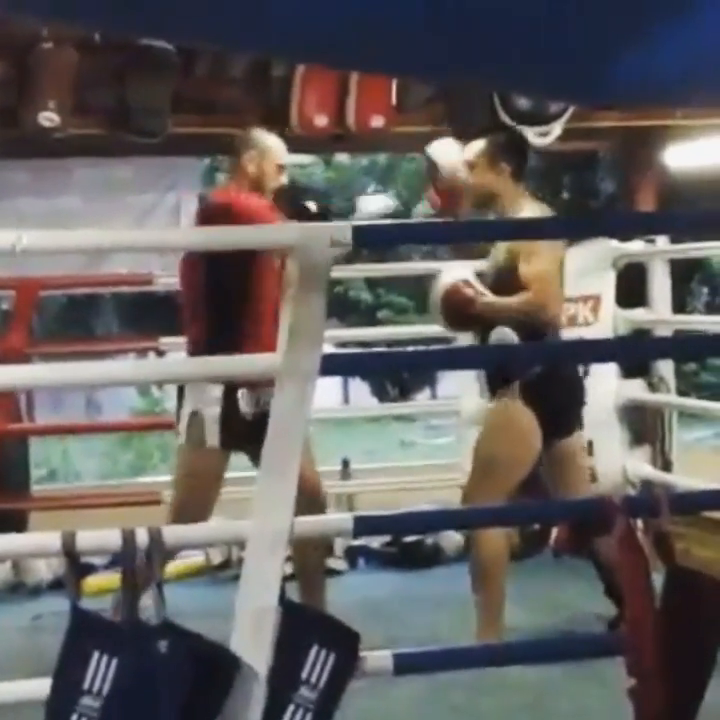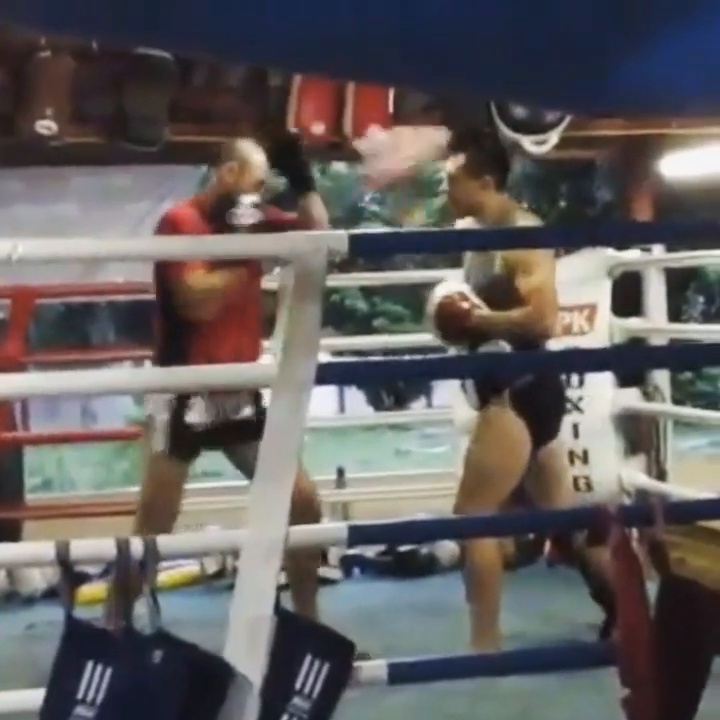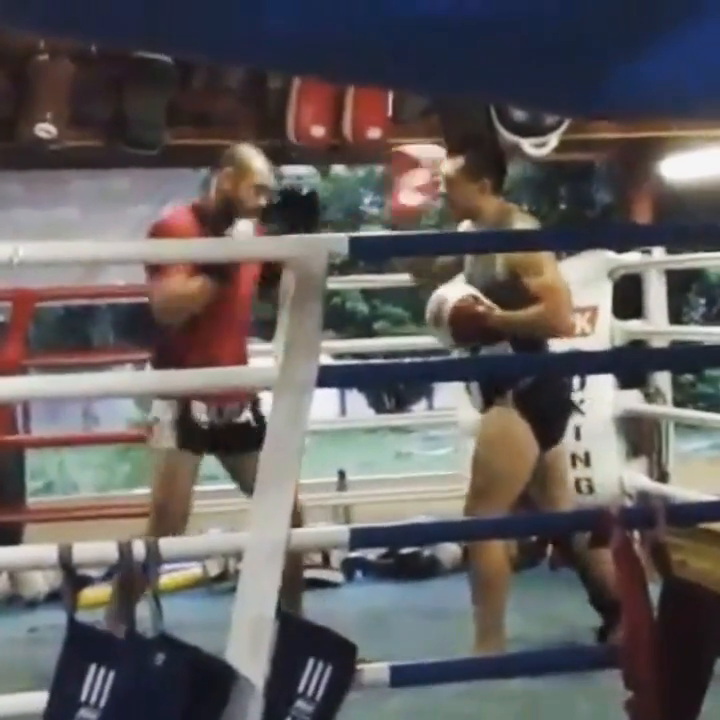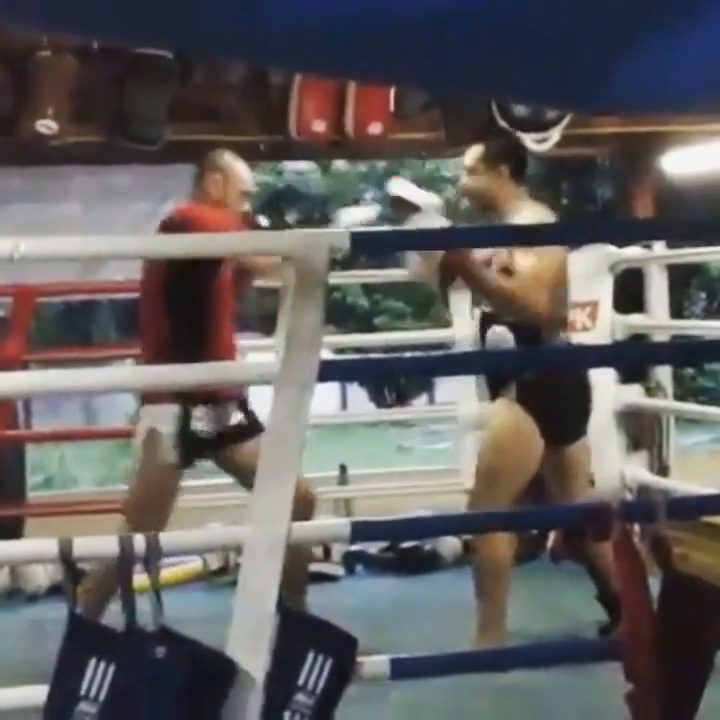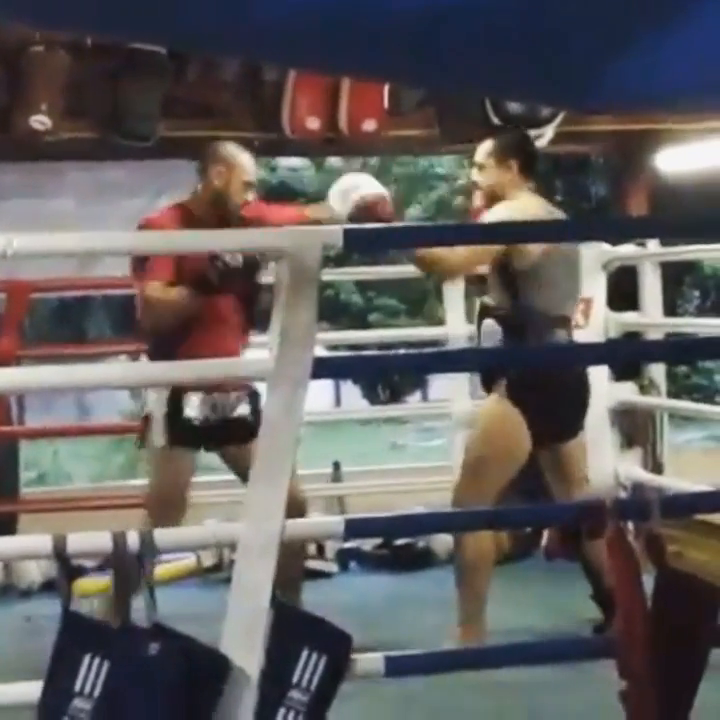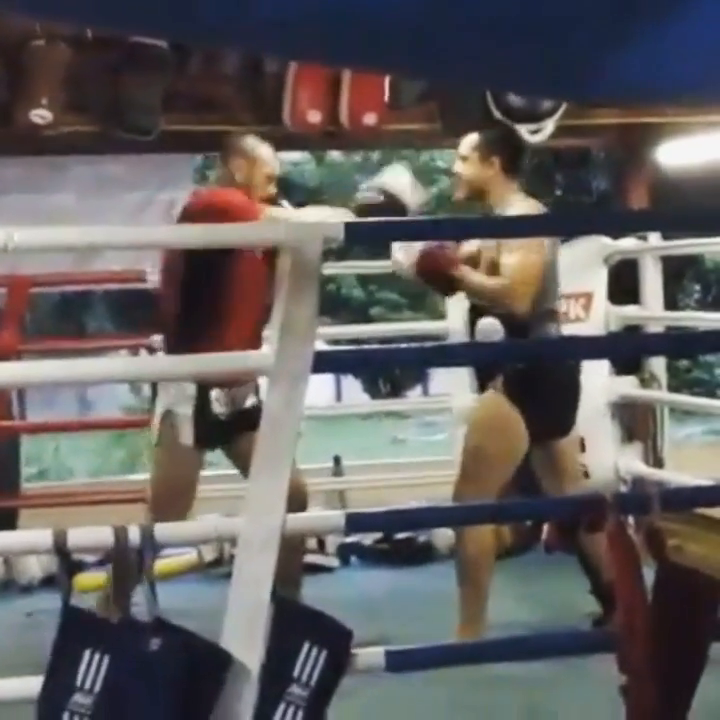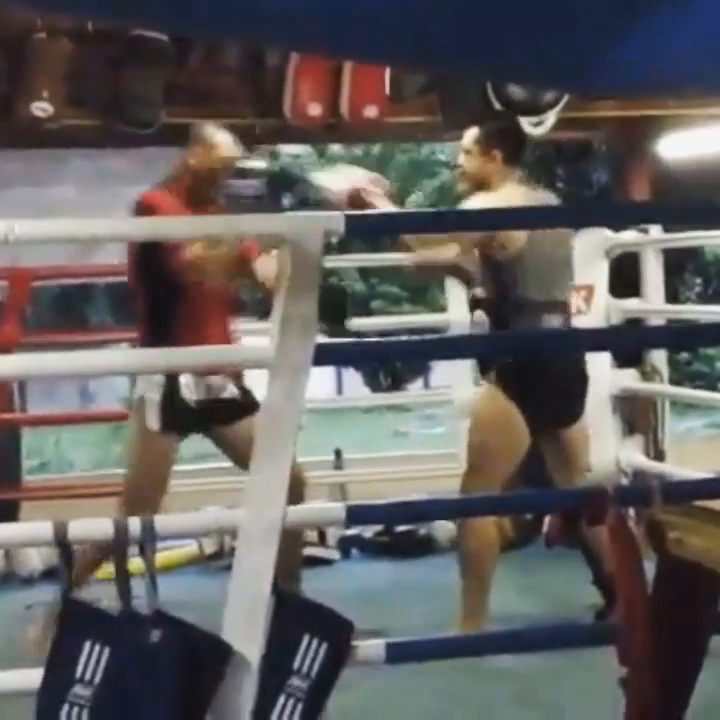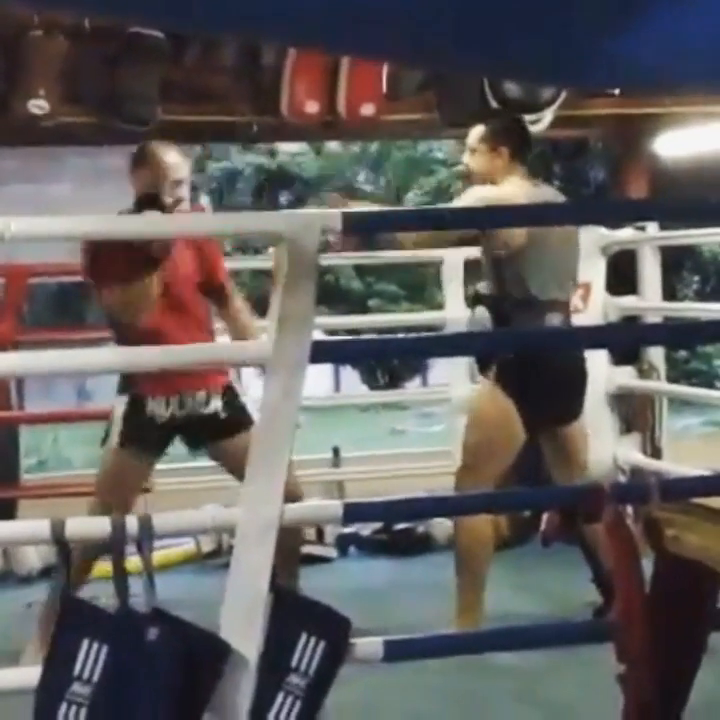
dt=0.2s
person 1, frame 1
left shoulder: (528, 222)
right shoulder: (506, 219)
left elbow: (546, 306)
left wrist: (479, 305)
right wrist: (448, 195)
left hip: (532, 377)
right hip: (553, 375)
left knee: (481, 503)
left ankle: (489, 639)
person 1, frame 2
left shoulder: (521, 235)
right shoulder: (476, 230)
left elbow: (543, 320)
left wrist: (476, 321)
left hip: (520, 389)
right hip: (516, 388)
left knee: (473, 513)
right knee: (562, 510)
left ankle: (485, 646)
person 1, frame 3
left shoulder: (522, 236)
right shoulder: (472, 235)
left elbow: (561, 318)
right elbow: (427, 274)
left wrist: (492, 319)
left hip: (526, 388)
right hip: (519, 389)
left knee: (483, 517)
right knee: (562, 513)
left ankle: (489, 649)
right ankle: (624, 617)
person 1, frame 4
left shoulder: (530, 223)
right shoulder: (504, 226)
left elbow: (534, 303)
right elbow: (499, 286)
left wrist: (471, 268)
right wrist: (464, 260)
left hip: (535, 382)
right hip: (554, 379)
left knee: (486, 509)
right knee: (580, 507)
left ankle: (490, 641)
right ankle: (628, 616)
person 1, frame 5
left shoulder: (515, 214)
right shoulder: (552, 219)
left elbow: (447, 264)
left hip: (528, 377)
right hip: (562, 371)
left knee: (471, 502)
right knee: (577, 502)
left ankle: (470, 637)
person 1, frame 6
left shoulder: (516, 217)
right shoulder: (499, 222)
left elbow: (513, 298)
right elbow: (467, 263)
left wrist: (455, 269)
left hip: (523, 373)
right hip: (552, 367)
left knee: (472, 500)
right knee: (571, 497)
left ankle: (470, 634)
right ankle: (620, 608)
person 1, frame 7
left shoulder: (495, 205)
right shoulder: (550, 203)
left elbow: (421, 237)
left wrist: (375, 201)
right wrist: (451, 258)
left hip: (524, 363)
right hip: (563, 358)
left knee: (478, 494)
right knee: (579, 489)
left ankle: (471, 626)
right ankle: (622, 601)
person 1, frame 8
left shoulder: (494, 199)
right shoulder: (556, 201)
left elbow: (416, 232)
left hip: (522, 360)
right hip: (563, 354)
left knee: (473, 489)
right knee: (578, 486)
left ankle: (468, 623)
right ankle: (621, 598)
person 2, frame 1
left shoulder: (252, 212)
right shoulder: (227, 205)
left hip: (259, 387)
right hip: (221, 388)
left knee: (310, 500)
right knee: (187, 521)
person 2, frame 2
left shoulder: (249, 218)
right shoulder: (180, 222)
left elbow: (320, 236)
right elbow: (199, 302)
left wrist: (303, 181)
left hip: (240, 396)
right hip: (184, 398)
left knee: (304, 505)
right knee: (153, 529)
left ankle: (309, 624)
person 2, frame 3
right shoulder: (174, 228)
right elbow: (167, 309)
right wrist: (222, 265)
left hip: (237, 401)
right hip: (184, 400)
left knee: (288, 515)
right knee: (165, 529)
person 2, frame 4
left shoulder: (214, 235)
right shoulder: (188, 221)
right elbow: (267, 263)
left wrist: (245, 267)
left hip: (223, 403)
right hip: (176, 406)
left knee: (299, 502)
right knee: (140, 537)
person 2, frame 5
left shoulder: (247, 221)
right shoulder: (161, 228)
left elbow: (318, 217)
right elbow: (151, 314)
right wrist: (206, 282)
left hip: (233, 393)
right hip: (180, 397)
left knee: (291, 507)
right knee: (160, 527)
person 2, frame 6
left shoulder: (255, 222)
right shoulder: (212, 204)
right elbow: (304, 224)
left hip: (238, 386)
right hip: (192, 387)
left knee: (292, 499)
right knee: (163, 523)
right ankle: (104, 622)
person 2, frame 7
left shoulder: (211, 213)
right shoulder: (156, 207)
left elbow: (266, 272)
right elbow: (205, 274)
left hip: (219, 376)
right hip: (168, 378)
left knee: (290, 482)
right knee: (134, 515)
person 2, frame 8
left shoulder: (196, 233)
right shoulder: (108, 241)
left elbow: (227, 300)
right elbow: (132, 322)
right wrist: (152, 254)
left hip: (209, 391)
right hip: (147, 398)
left knee: (285, 497)
right knee: (104, 521)
right ankle: (50, 626)
